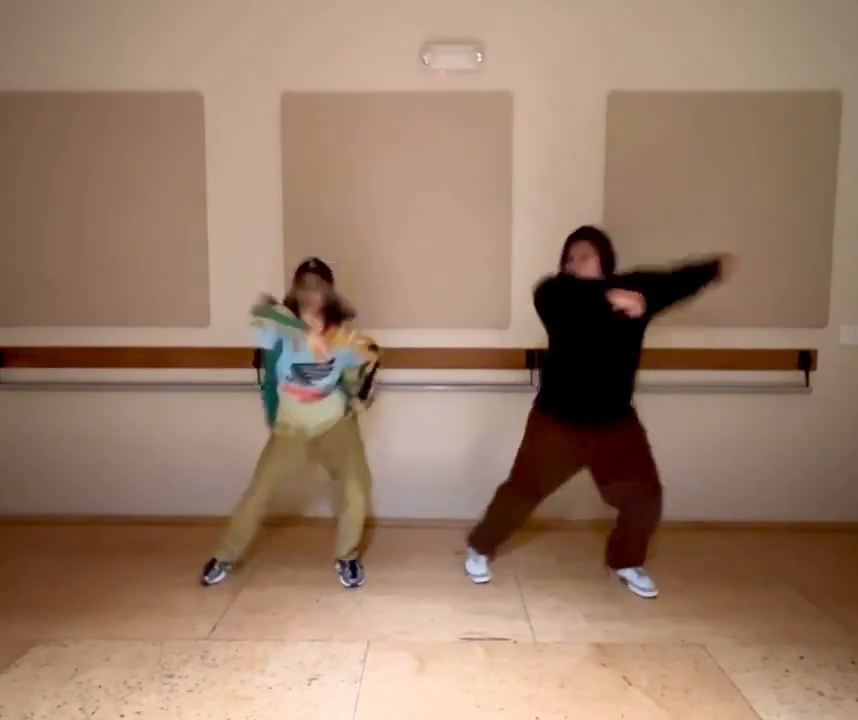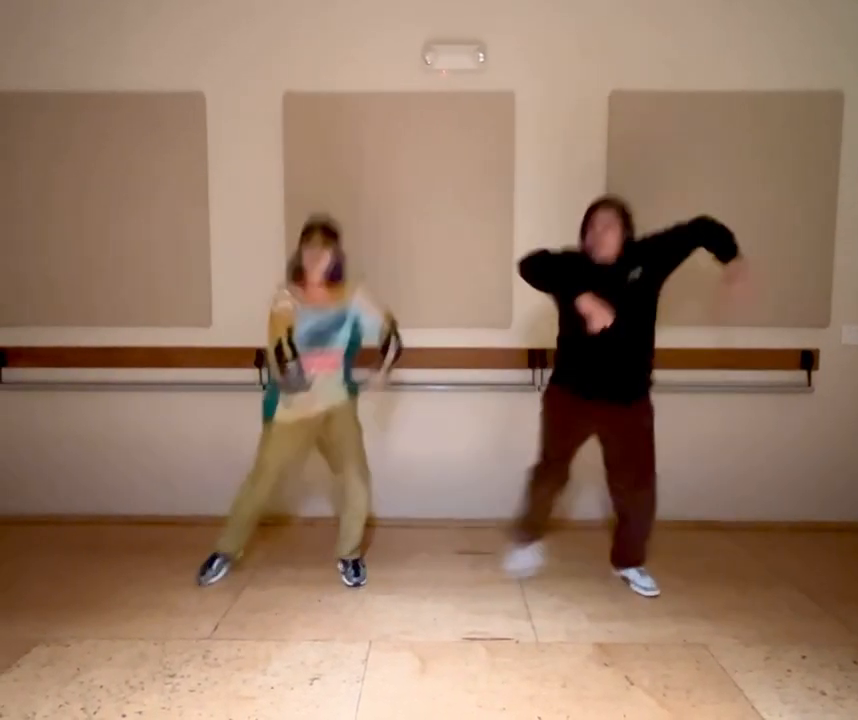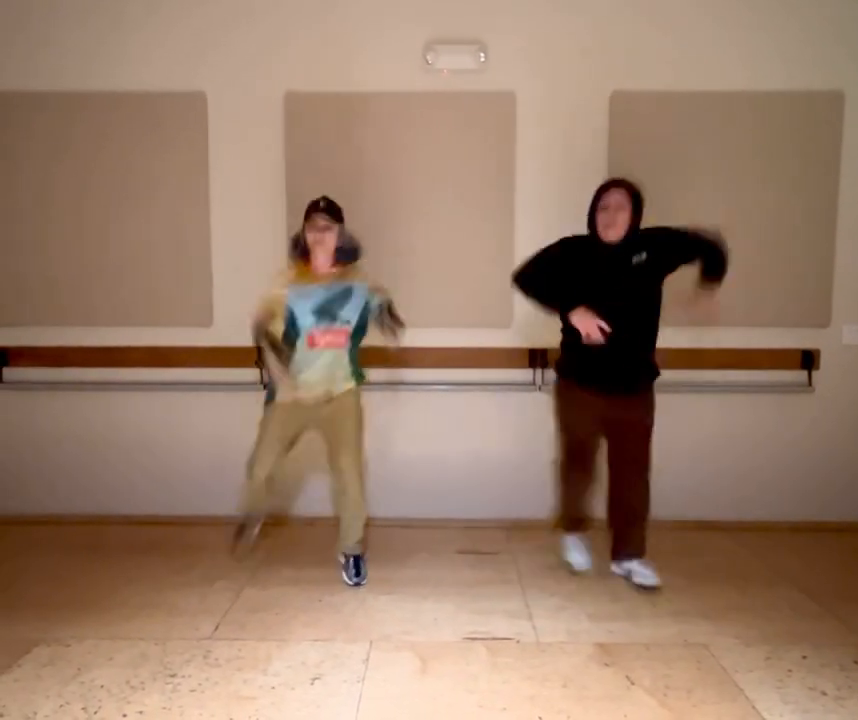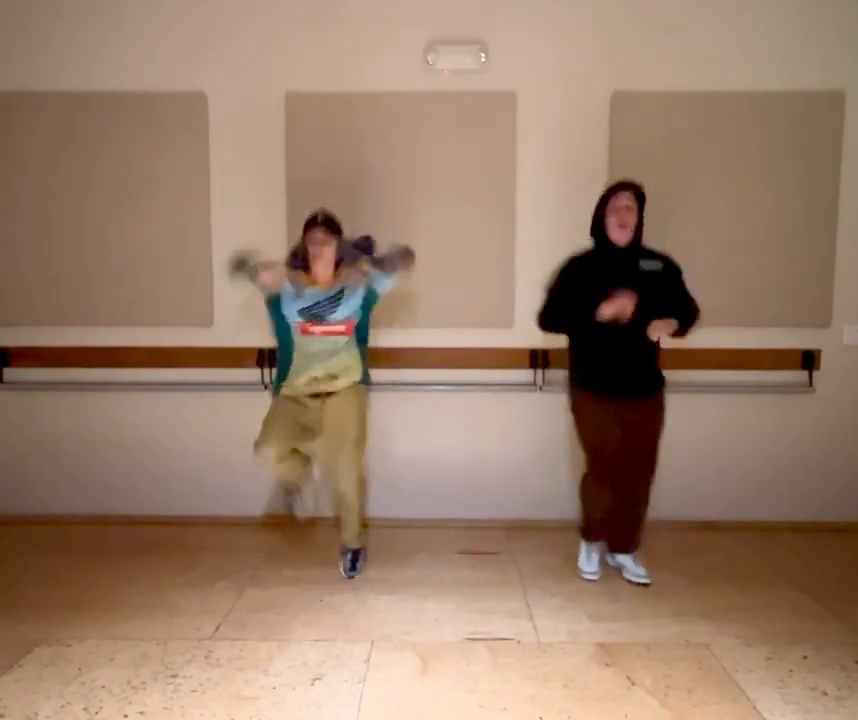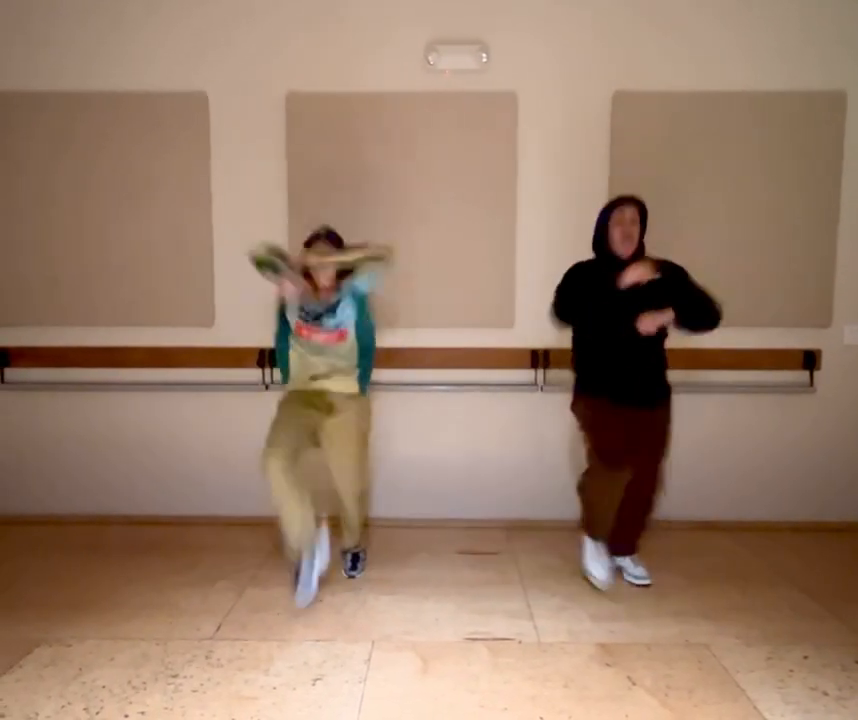
dt=0.1s
person 1, frame 1
left shoulder: (636, 287)
right shoulder: (559, 291)
left elbow: (677, 282)
right elbow: (547, 299)
left wrist: (714, 268)
right wrist: (608, 299)
left hip: (615, 422)
right hip: (558, 420)
left knee: (644, 496)
right knee: (525, 487)
left ankle: (626, 563)
right ankle: (480, 547)
person 1, frame 2
left shoulder: (649, 258)
right shoulder: (573, 266)
left elbow: (701, 229)
right elbow: (533, 266)
left wrist: (731, 258)
right wrist: (581, 299)
left hip: (629, 398)
right hip: (572, 394)
left knee: (636, 482)
right knee: (551, 471)
left ankle: (629, 562)
right ankle: (527, 539)
person 1, frame 3
left shoulder: (653, 246)
right shoulder: (575, 251)
left elbow: (705, 245)
right elbow: (527, 278)
left wrist: (710, 277)
right wrist: (572, 309)
left hip: (634, 387)
right hip: (579, 384)
left knee: (632, 472)
right knee: (578, 462)
left ankle: (629, 555)
right ankle: (574, 532)
person 1, frame 4
left shoulder: (658, 265)
right shoulder: (581, 267)
left elbow: (685, 307)
right elbow: (550, 319)
left wrist: (672, 322)
right wrist: (600, 310)
left hip: (645, 390)
right hip: (594, 390)
left knee: (637, 474)
right knee: (603, 468)
left ankle: (621, 549)
right ankle: (591, 539)
person 1, frame 5
left shoulder: (665, 274)
right shoulder: (584, 274)
left elbow: (707, 315)
right elbow: (565, 310)
left wrist: (670, 314)
right wrist: (620, 282)
left hip: (651, 399)
right hip: (599, 397)
left knee: (644, 482)
right knee: (613, 465)
left ankle: (623, 551)
right ankle: (595, 536)
person 2, frame 1
left shoulder: (345, 337)
right shoulder: (281, 324)
left elbow: (371, 358)
right elbow: (260, 313)
left wrist: (361, 396)
right wrist: (288, 320)
left hip: (336, 426)
right hip: (289, 431)
left knee: (356, 490)
right knee: (257, 496)
left ankle: (347, 557)
right ankle: (224, 558)
person 2, frame 2
left shoulder: (352, 299)
right shoulder: (286, 300)
left elbow: (385, 327)
right elbow: (274, 350)
left wrist: (386, 359)
right wrist: (290, 374)
left hip: (336, 408)
right hip: (289, 411)
left knee: (356, 485)
right knee: (259, 486)
left ankle: (349, 555)
right ankle: (226, 552)
person 2, frame 3
left shoulder: (357, 281)
right shoulder: (290, 281)
left elbow: (385, 315)
right elbow: (264, 324)
left wrist: (387, 315)
right wrist: (274, 361)
left hip: (341, 394)
right hip: (292, 396)
left knee: (349, 476)
right knee: (261, 465)
left ankle: (352, 552)
right ankle: (253, 515)
person 2, frame 4
left shoulder: (360, 281)
right shoulder: (288, 281)
left elbow: (402, 259)
right elbow: (243, 266)
left wrist: (385, 263)
right wrist: (255, 271)
left hip: (343, 390)
right hip: (296, 390)
left knee: (346, 476)
right knee: (268, 448)
left ankle: (352, 543)
right ankle: (297, 470)
person 2, frame 5
left shoulder: (355, 290)
right shoulder: (295, 293)
left elbow: (377, 256)
left wrist: (338, 259)
right wrist: (287, 279)
left hip: (345, 399)
right hip: (299, 397)
left knee: (349, 483)
right knee: (277, 461)
left ankle: (352, 546)
right ankle: (306, 548)
